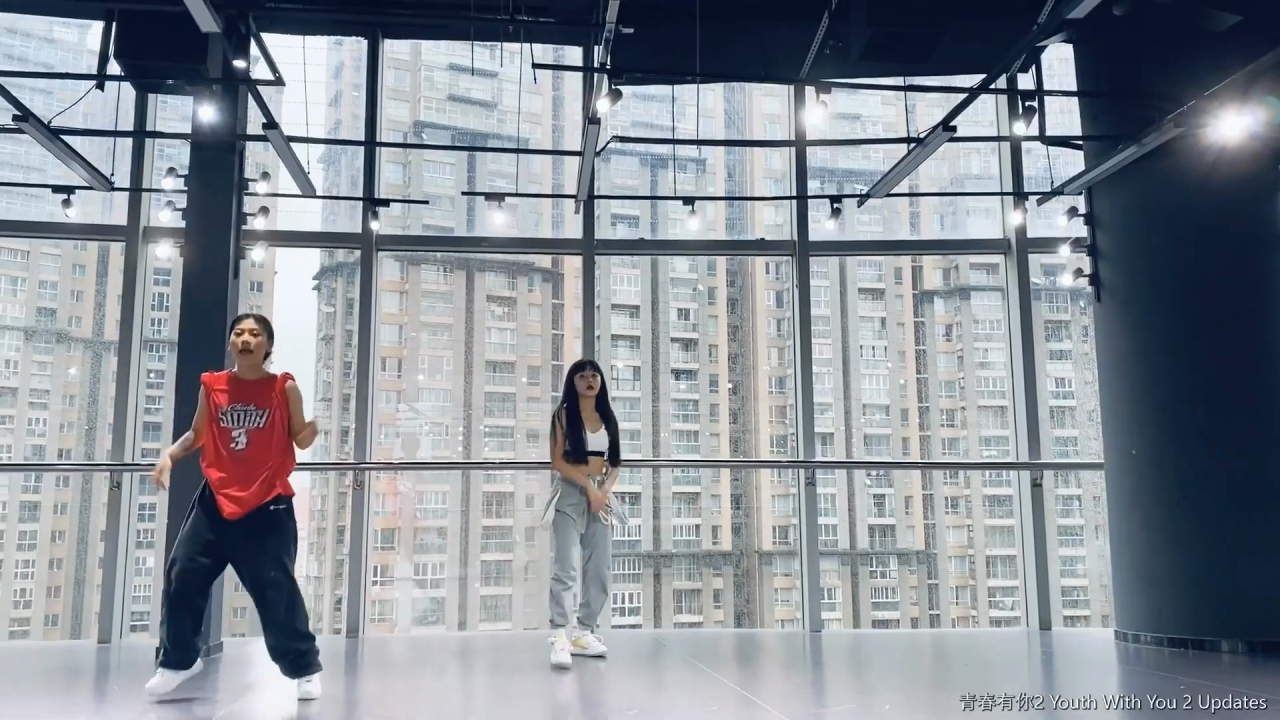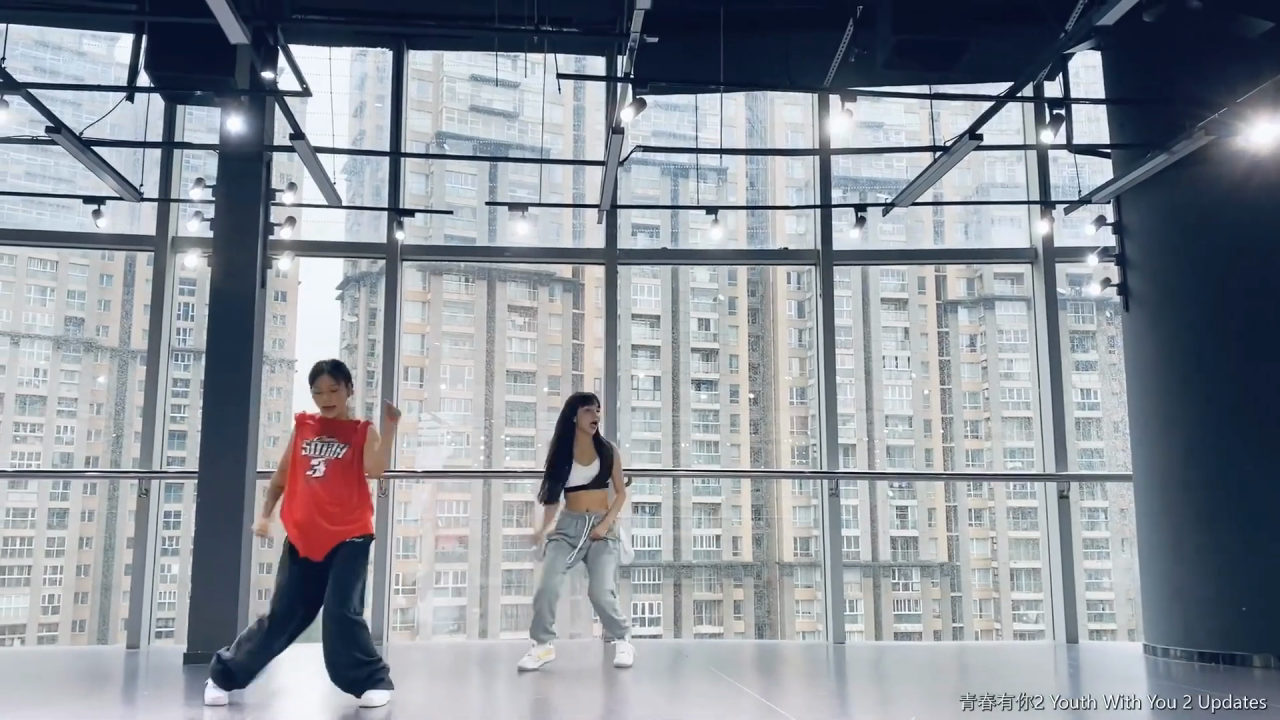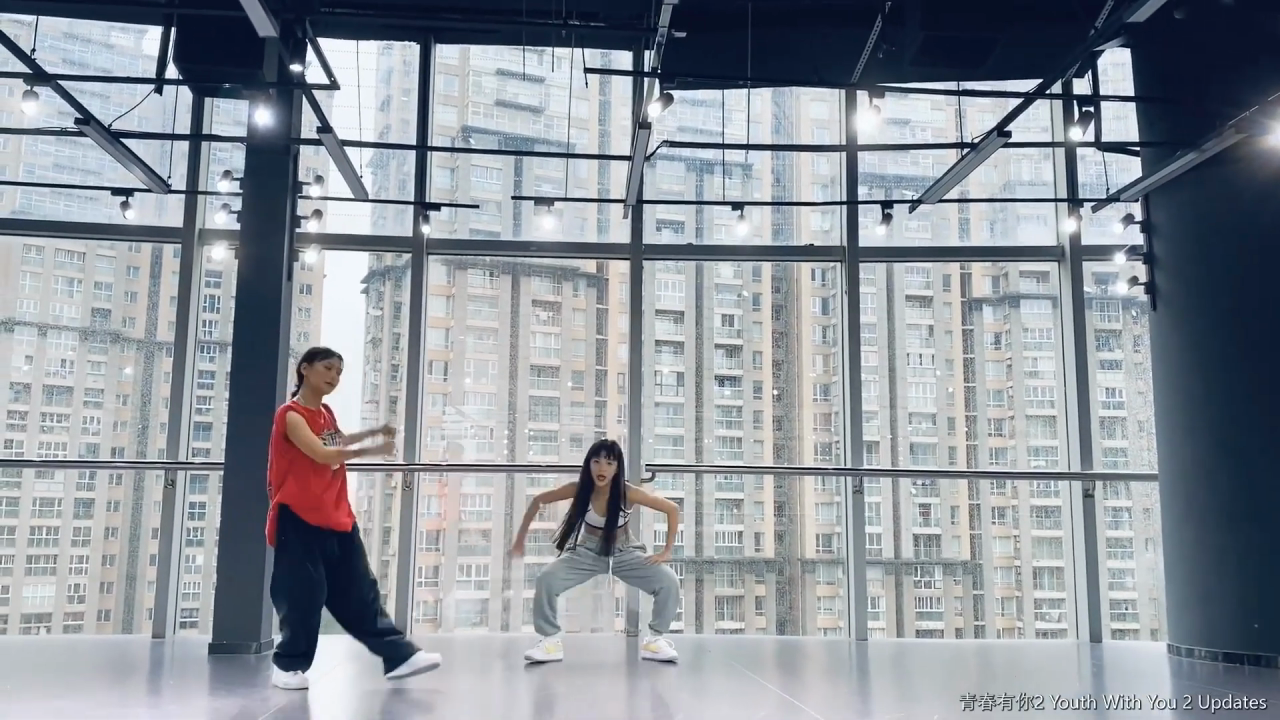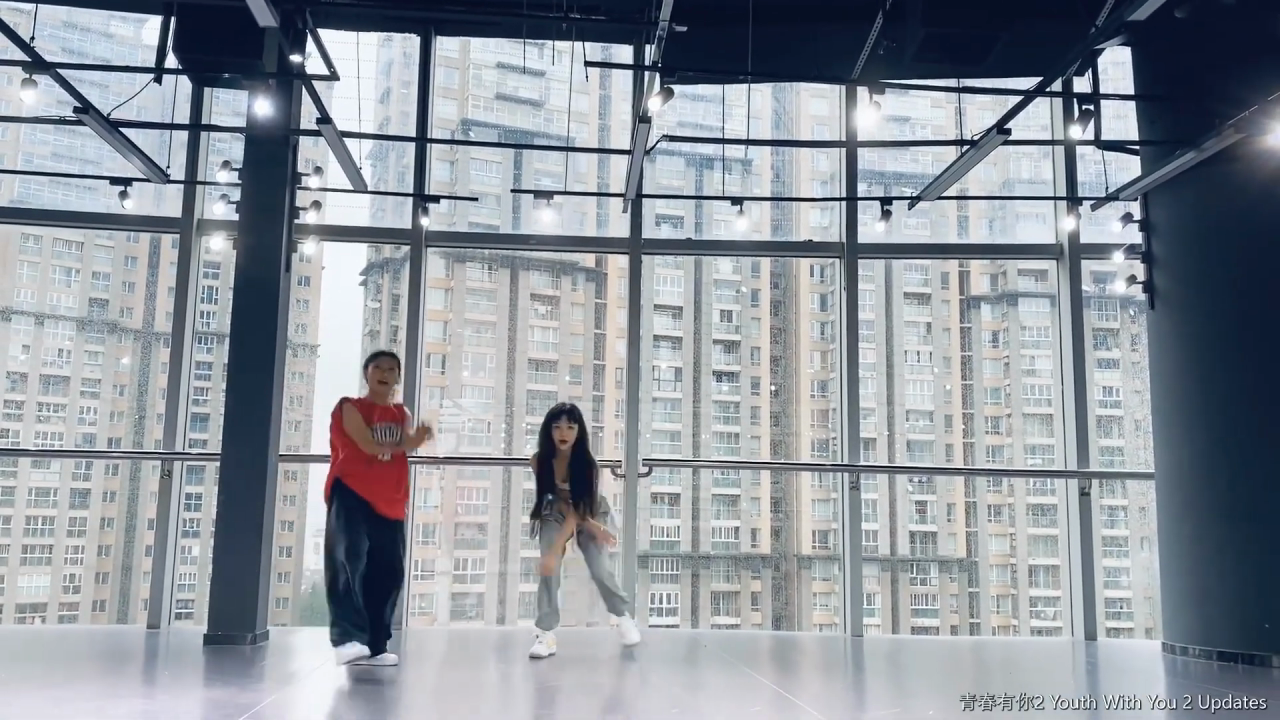
dt=1s
person 1, frame 1
left shoulder: (284, 388)
right shoulder: (211, 386)
left elbow: (303, 441)
right elbow: (197, 435)
left wrist: (310, 429)
right wrist: (168, 457)
left hip: (268, 505)
right hip: (217, 499)
left knee: (275, 586)
right knee: (183, 578)
left ankle: (305, 670)
right ankle: (177, 662)
person 1, frame 2
left shoulder: (363, 432)
right shoulder: (303, 425)
left elbow: (377, 470)
right elbow: (283, 473)
left wrist: (388, 429)
right wrist: (265, 515)
left hip: (349, 539)
right hip: (302, 539)
left knee: (343, 613)
right knee: (283, 618)
left ankle: (372, 682)
right ankle: (223, 677)
person 1, frame 3
left shoulder: (323, 412)
right shoulder: (291, 414)
right elbow: (319, 453)
left wrist: (371, 433)
right wrist: (371, 448)
left hip: (336, 515)
right hip: (299, 515)
left knee: (358, 589)
right knee: (304, 592)
left ankle: (400, 657)
right ankle: (289, 664)
person 1, frame 4
left shoulder: (400, 414)
right shoulder: (349, 406)
left elbow: (408, 446)
right elbow: (368, 445)
left wrist: (418, 436)
right wrist: (411, 439)
left hip: (389, 503)
right hip: (351, 497)
left knee: (390, 576)
right knee: (348, 564)
left ankle: (371, 645)
right ankle: (348, 639)
person 2, frame 1
left shoulder: (607, 418)
right shoulder: (563, 415)
left elbow: (614, 462)
right elbow: (558, 461)
left wrist: (604, 487)
right wrist: (588, 486)
left hip: (599, 499)
right hip: (571, 496)
left knee: (600, 570)
right knee: (568, 566)
left ankle: (585, 632)
right ankle: (560, 637)
person 2, frame 2
left shoulder: (608, 452)
right shoulder: (560, 452)
left elbow: (620, 493)
right elbow: (552, 495)
left wrist: (606, 523)
right wrist: (544, 527)
left hip: (602, 529)
right hip: (568, 528)
left knee: (602, 594)
right knee: (548, 588)
left ankle: (621, 641)
right ankle: (542, 645)
person 2, frame 3
left shoulder: (627, 493)
right shoulder: (578, 489)
left elbow: (672, 509)
right elbow: (536, 502)
left wrist: (667, 550)
right wrist: (520, 539)
left hip: (624, 551)
right hip: (588, 549)
left knee: (669, 583)
right knee: (547, 581)
left ankle: (656, 640)
right ankle: (550, 642)
person 2, frame 4
left shoulder: (587, 462)
right shoulder: (540, 460)
left elbow: (579, 508)
right elbow: (564, 505)
left wrist: (555, 551)
right wrist: (594, 527)
left hip: (591, 511)
right hip: (554, 512)
left knee: (600, 571)
right knee: (548, 571)
left ankle: (623, 615)
right ankle: (545, 634)
